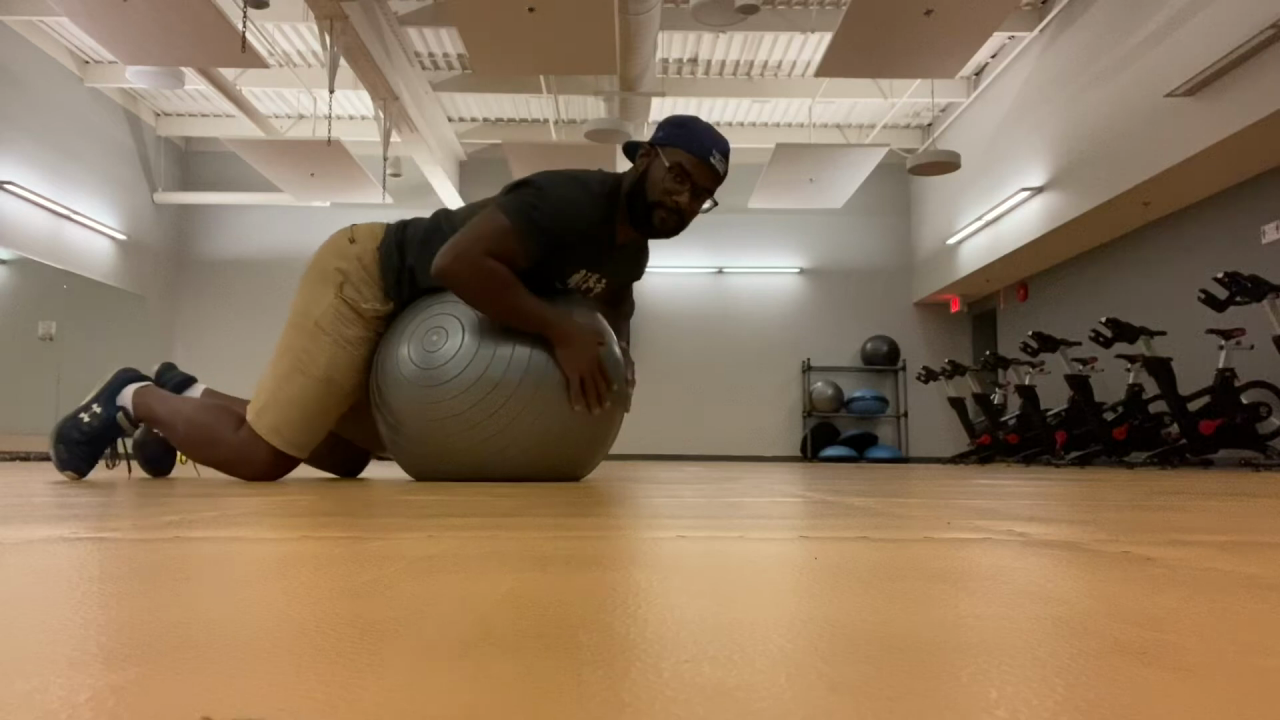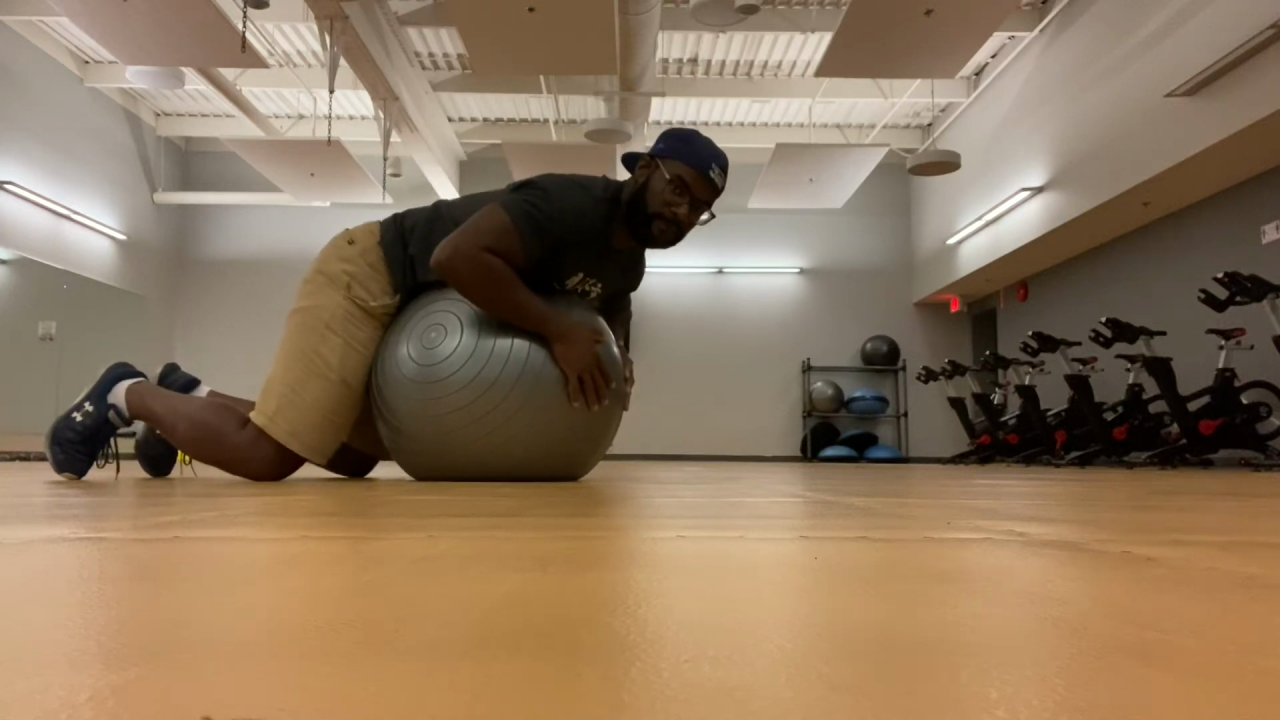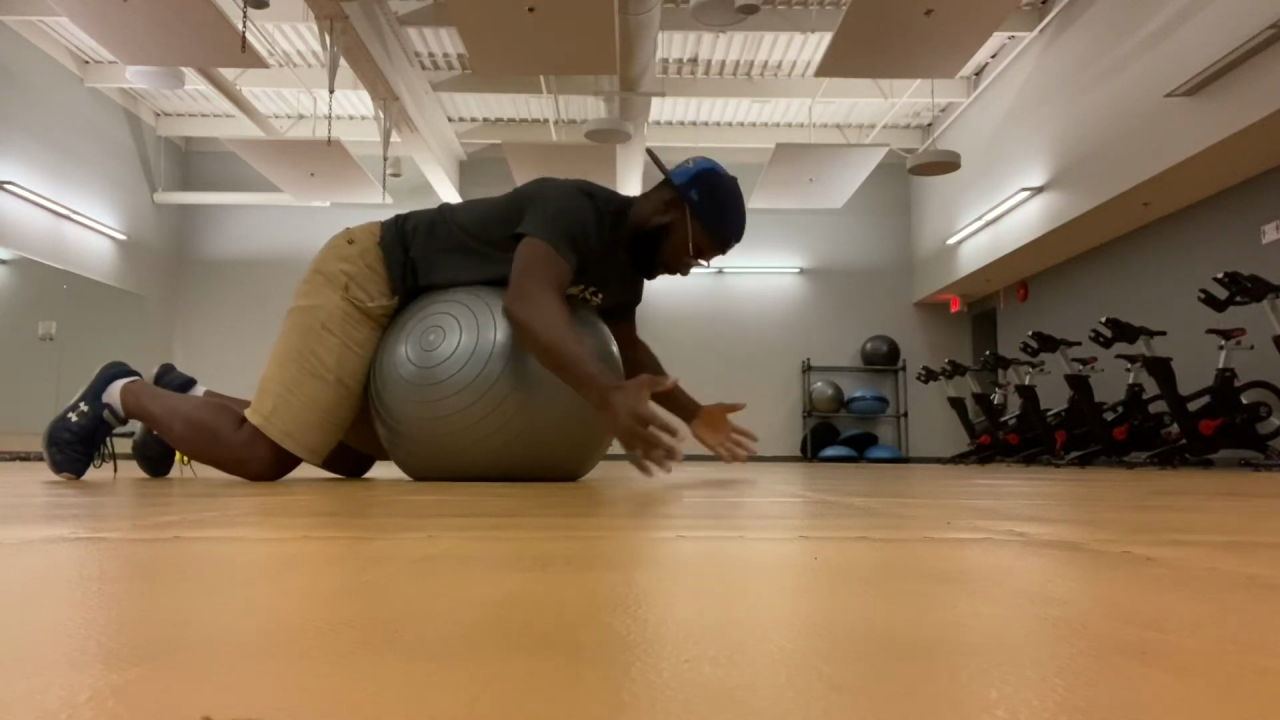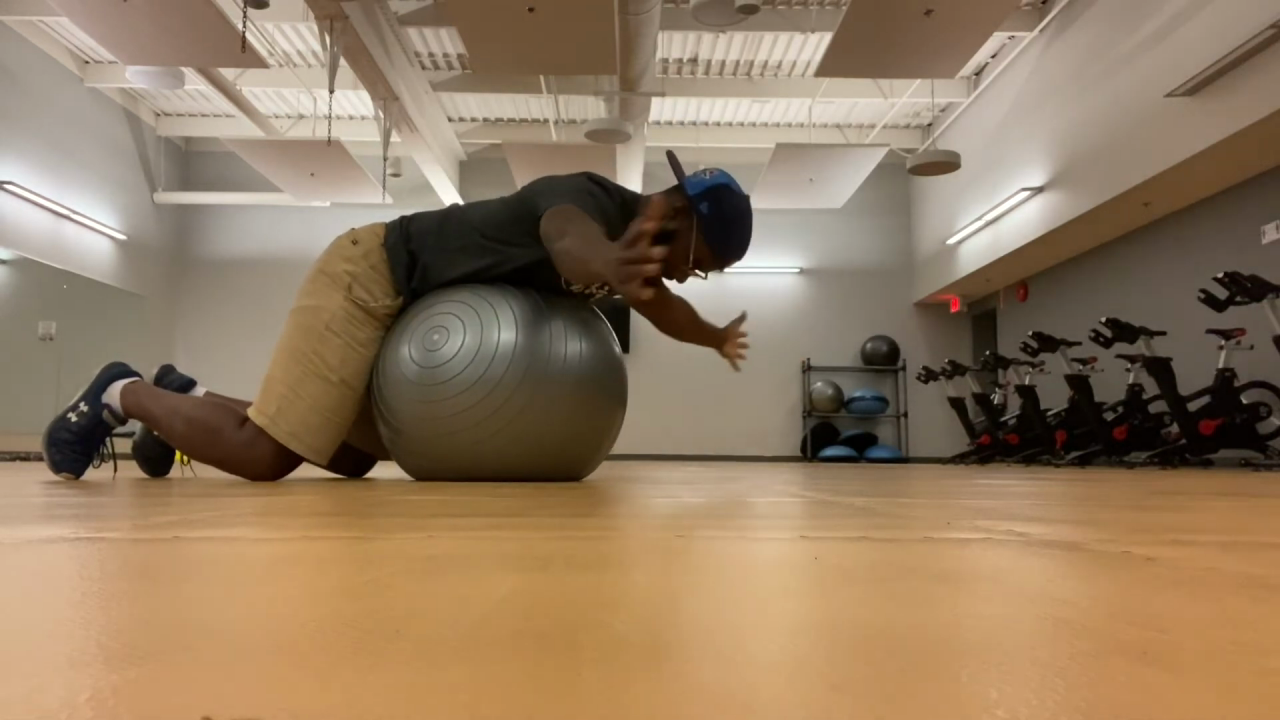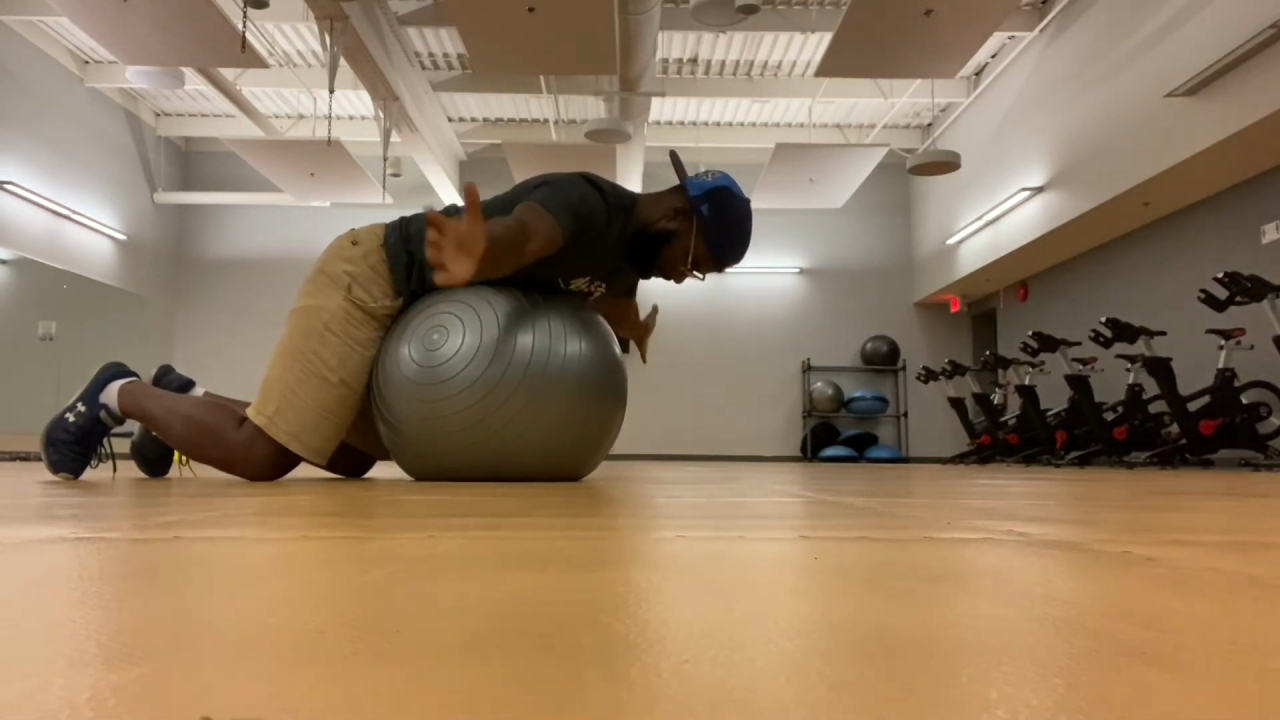
dt=1s
person 1, frame 1
left shoulder: (632, 249)
right shoulder: (571, 200)
left elbow: (616, 298)
right elbow: (457, 264)
left wrist: (617, 348)
right wrist: (561, 334)
left hip: (408, 308)
right hip: (367, 276)
left knee: (344, 456)
right knee: (259, 455)
left ankle: (187, 393)
right ankle: (135, 399)
person 1, frame 2
left shoulder: (627, 263)
right shoulder: (574, 204)
left elbow: (611, 311)
right elbow: (457, 258)
left wrist: (613, 353)
right wrist: (557, 331)
left hip: (416, 309)
right hip: (371, 275)
left knee: (352, 456)
right knee: (264, 454)
left ankle: (192, 395)
right ankle: (129, 395)
person 1, frame 3
left shoulder: (623, 269)
right shoulder: (575, 209)
left elbow: (627, 348)
right elbow: (529, 306)
left wrist: (695, 412)
right wrist: (609, 397)
left hip: (413, 315)
right hip: (368, 276)
left knee: (349, 457)
right knee: (260, 454)
left ankle: (188, 394)
right ankle: (124, 394)
person 1, frame 4
left shoulder: (633, 236)
right shoulder: (590, 202)
left elbow: (655, 302)
right elbow: (566, 246)
left wrist: (713, 337)
right wrist: (606, 261)
left hip: (409, 310)
right hip: (371, 278)
left knee: (348, 456)
right knee: (262, 454)
left ankle: (188, 395)
right ankle: (125, 394)
person 1, frame 5
left shoulder: (628, 253)
right shoulder: (587, 205)
left elbow: (615, 302)
right elbow: (520, 232)
left wrist: (638, 333)
right wrist: (477, 252)
left hip: (409, 307)
right hip: (371, 277)
left knee: (350, 456)
right knee: (260, 455)
left ankle: (182, 394)
right ankle: (122, 394)
